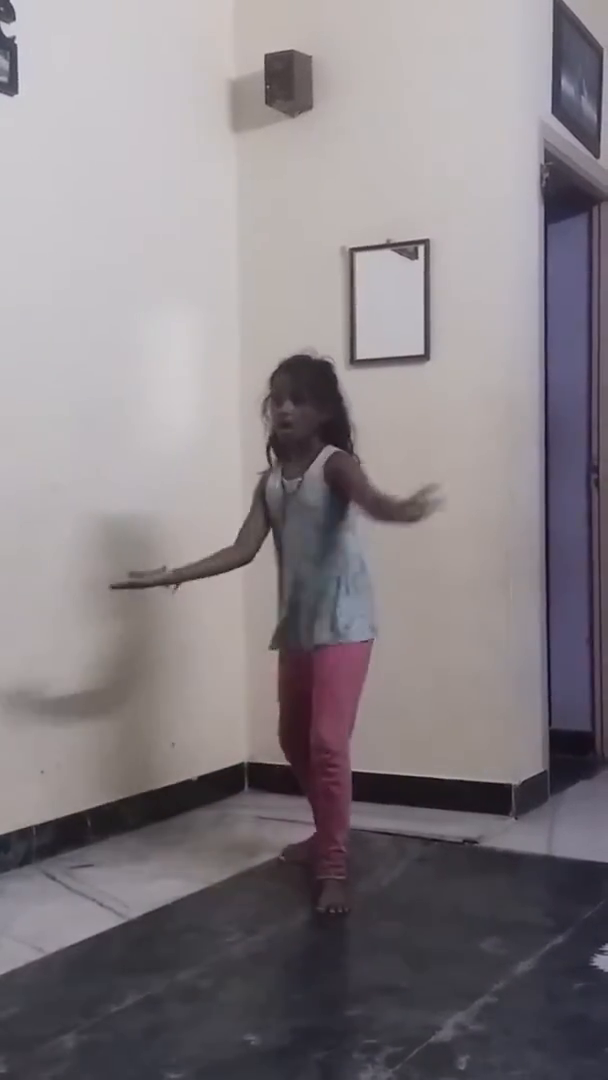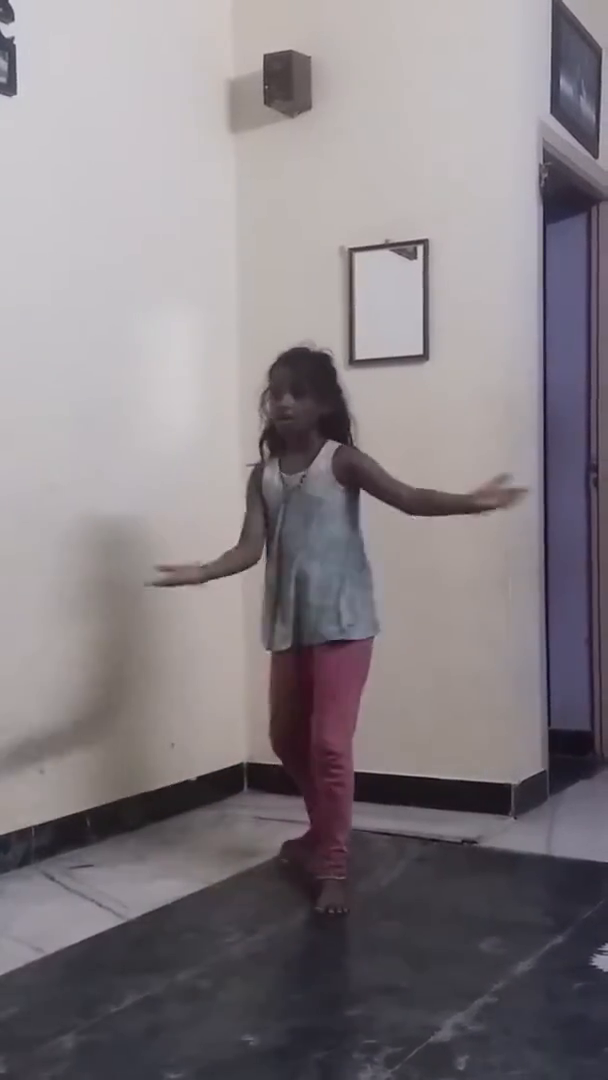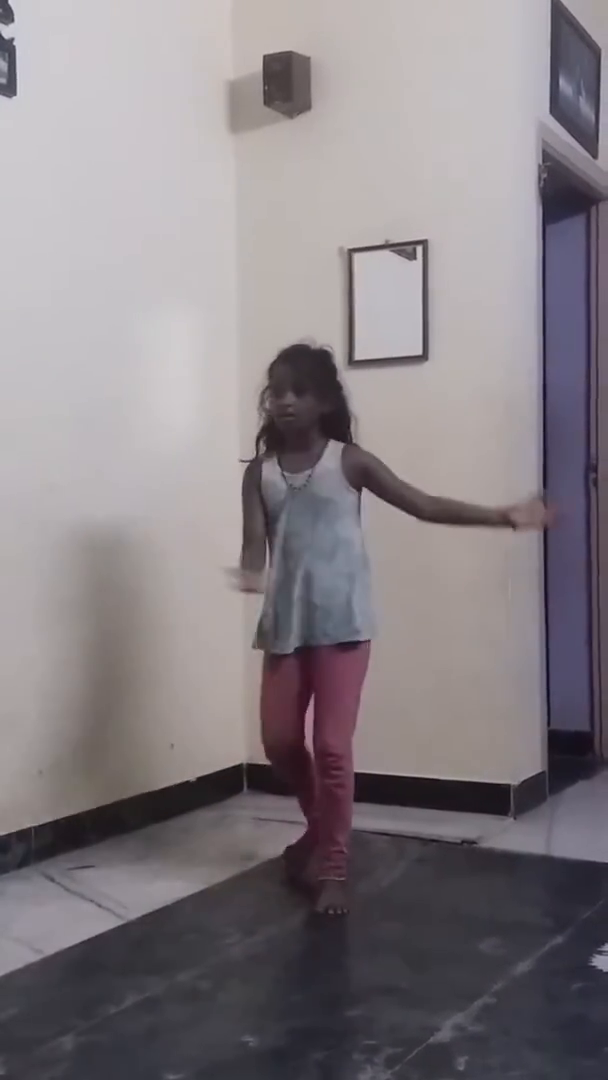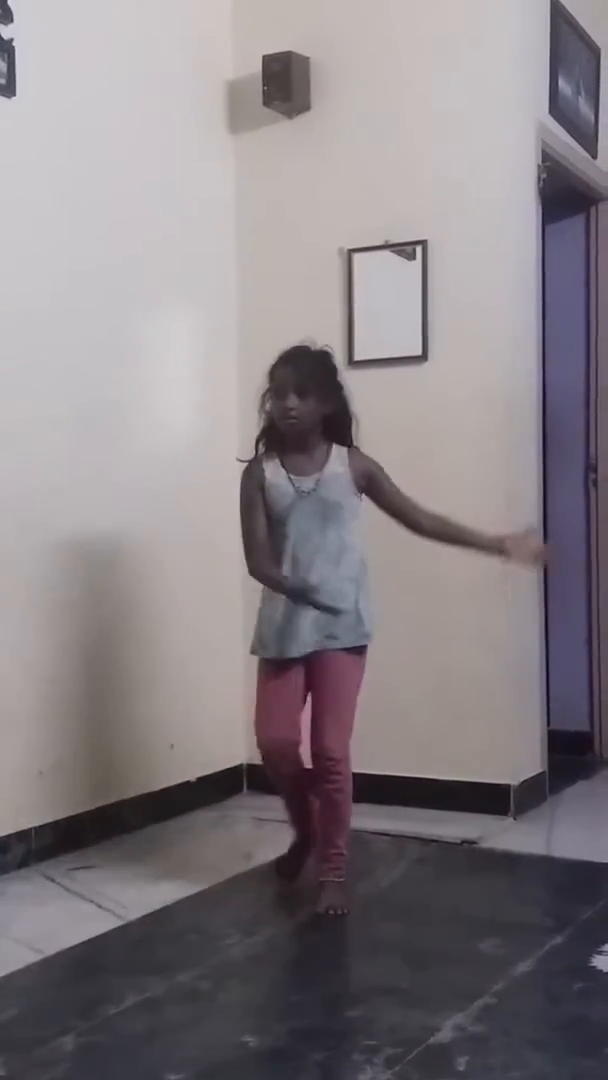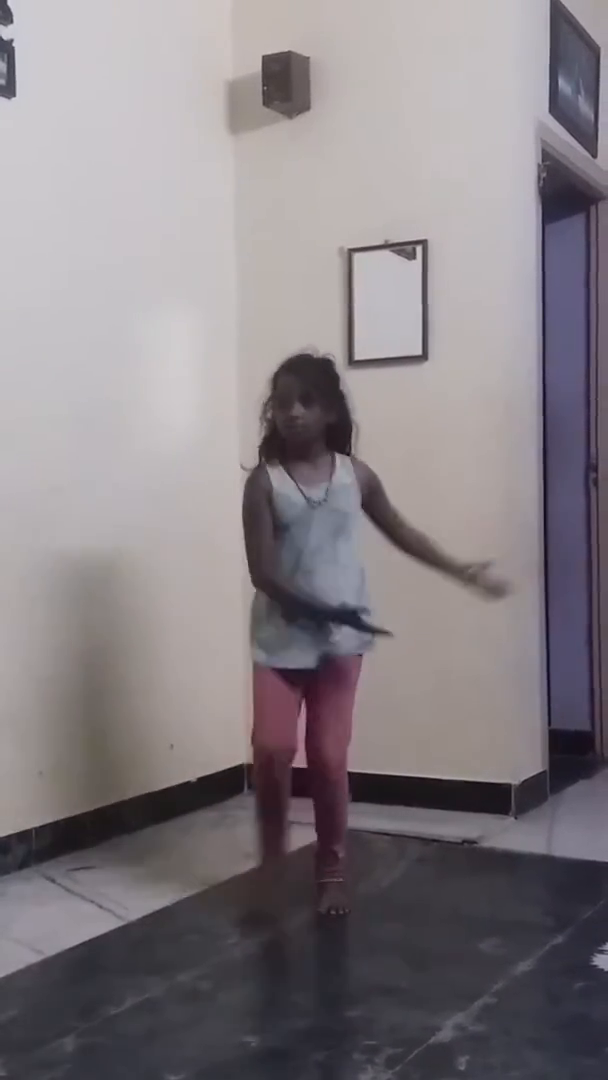
dt=0.1s
person 1, frame 1
left shoulder: (336, 466)
right shoulder: (269, 481)
left elbow: (374, 504)
right elbow: (243, 550)
left wrist: (405, 510)
right wrist: (170, 576)
left hip: (341, 624)
right hip: (295, 626)
left knee: (329, 744)
right knee: (294, 740)
left ankle: (333, 868)
right ankle: (328, 834)
person 1, frame 2
left shoulder: (341, 460)
right shoulder: (263, 473)
left elbow: (408, 498)
right elbow: (251, 548)
left wrist: (472, 502)
right wrist: (201, 571)
left hip: (342, 623)
right hip: (288, 624)
left knee: (330, 747)
right knee: (289, 740)
left ankle: (332, 870)
right ankle: (322, 831)
person 1, frame 3
left shoulder: (347, 460)
right shoulder: (258, 473)
left elbow: (421, 505)
right elbow: (257, 544)
left wrist: (503, 515)
right wrist: (252, 568)
left hip: (344, 624)
right hip: (284, 625)
left knee: (332, 749)
right knee: (279, 740)
left ankle: (333, 868)
right ankle: (317, 832)
person 1, frame 4
left shoulder: (355, 465)
right shoulder: (259, 474)
left elbow: (416, 518)
right elbow: (258, 561)
left wrist: (496, 543)
right wrist: (298, 587)
left hip: (343, 631)
right hip: (284, 628)
left knee: (331, 752)
right knee: (275, 742)
left ankle: (332, 867)
right ankle: (306, 834)
person 1, frame 5
left shoulder: (355, 475)
right shoulder: (263, 482)
left elbow: (402, 534)
right elbow: (263, 575)
left wrist: (465, 573)
right wrist: (327, 609)
left hip: (339, 639)
right hip: (279, 637)
left knee: (329, 758)
right knee: (271, 748)
left ankle: (331, 869)
right ankle: (271, 851)
